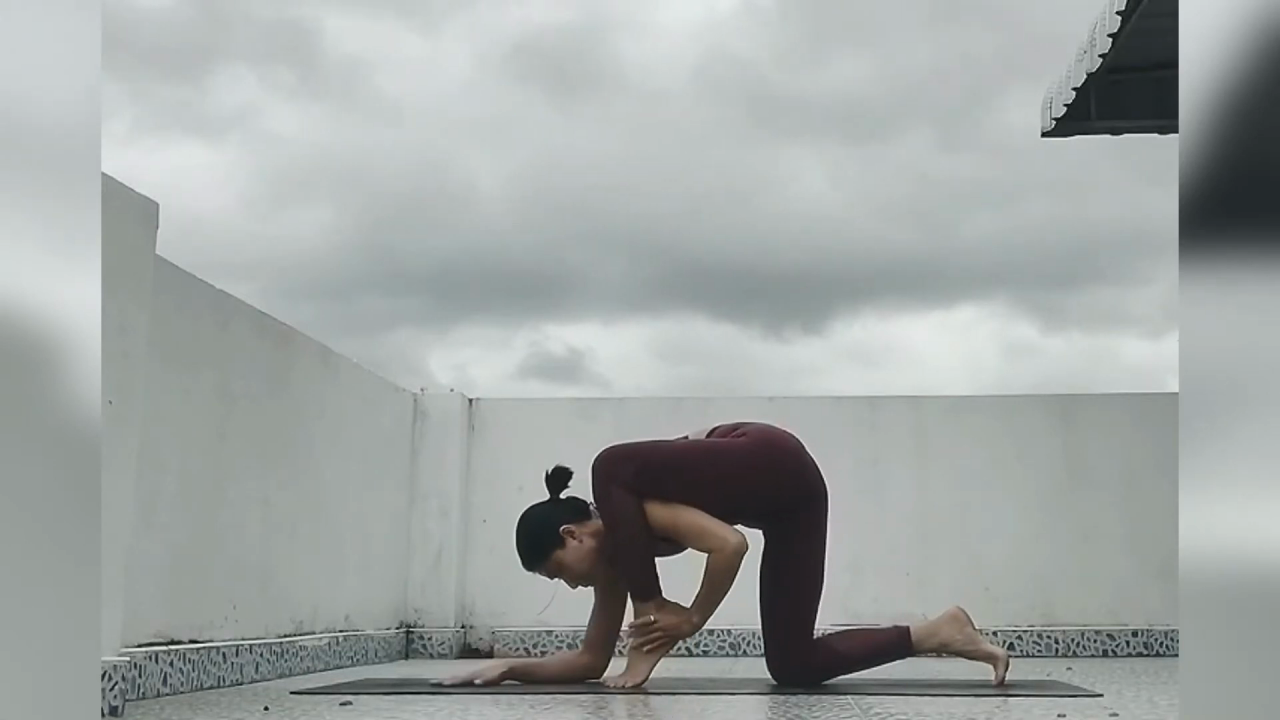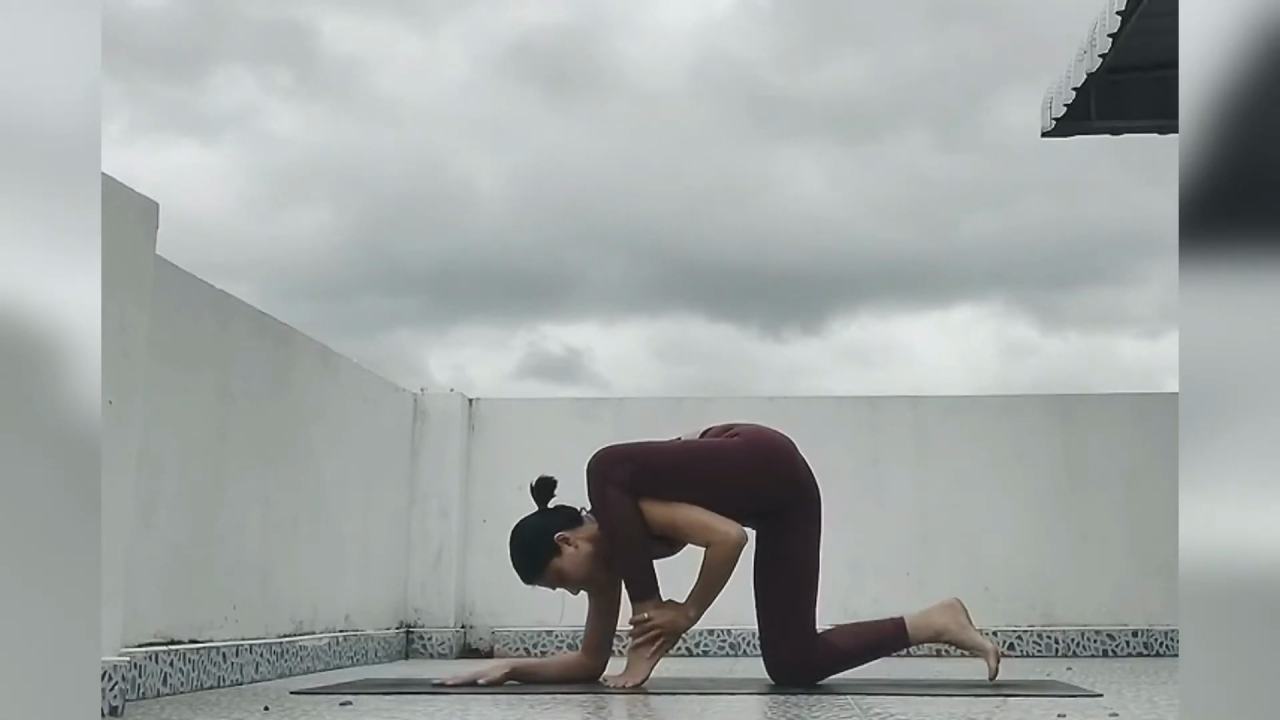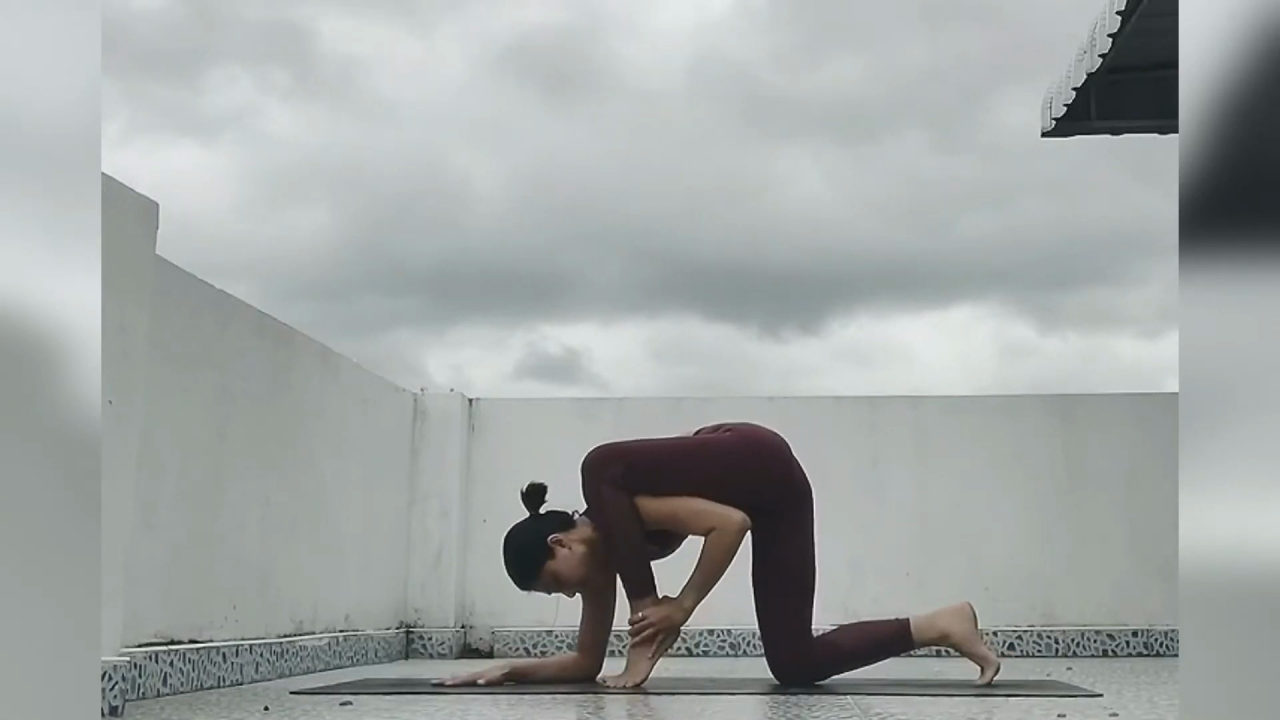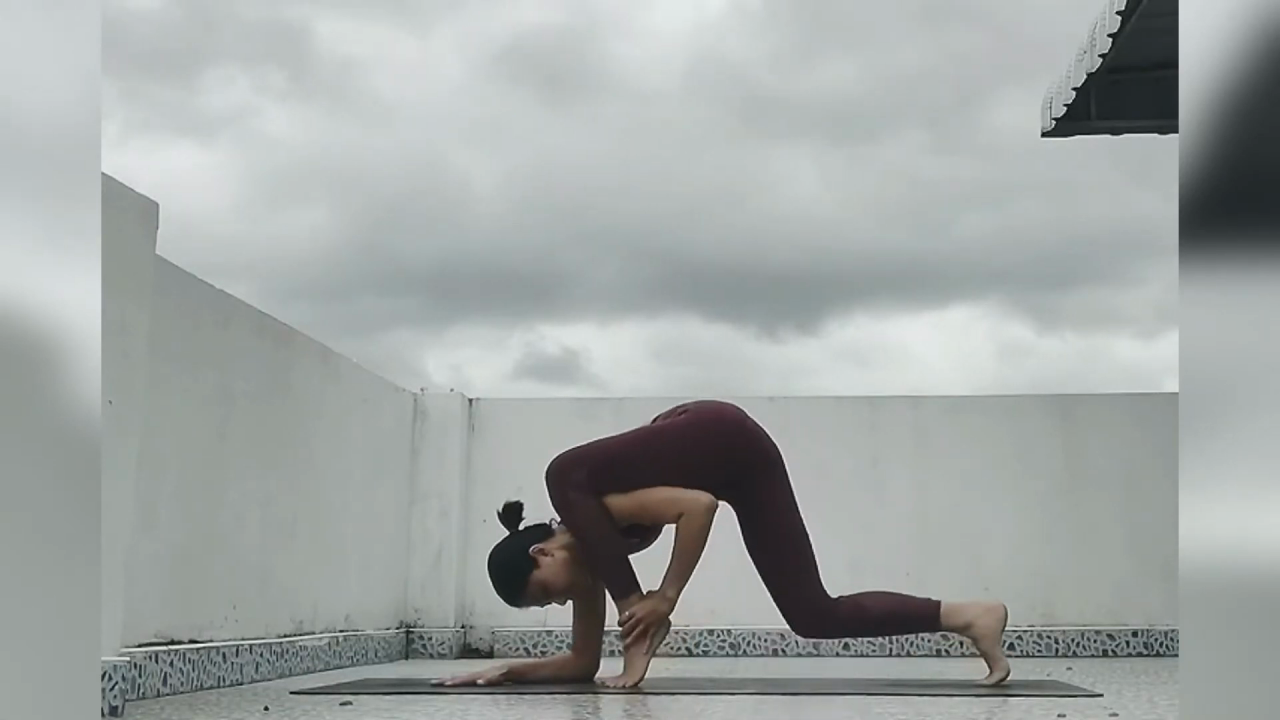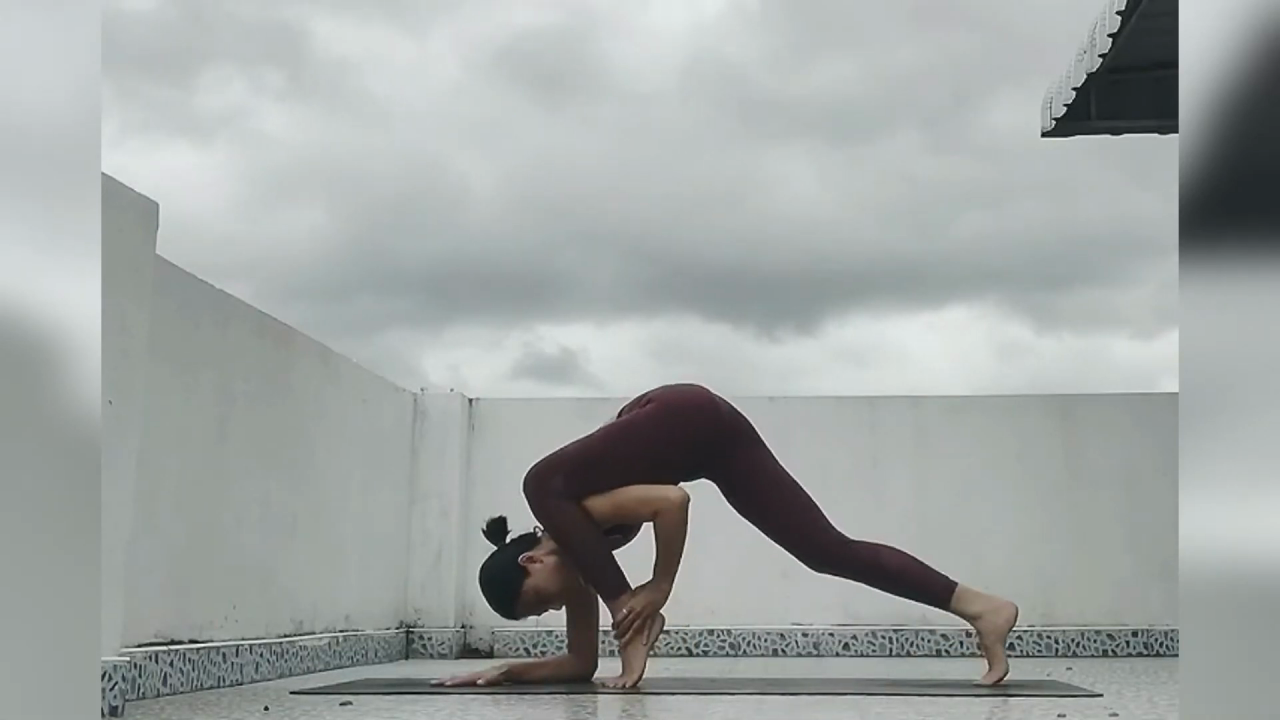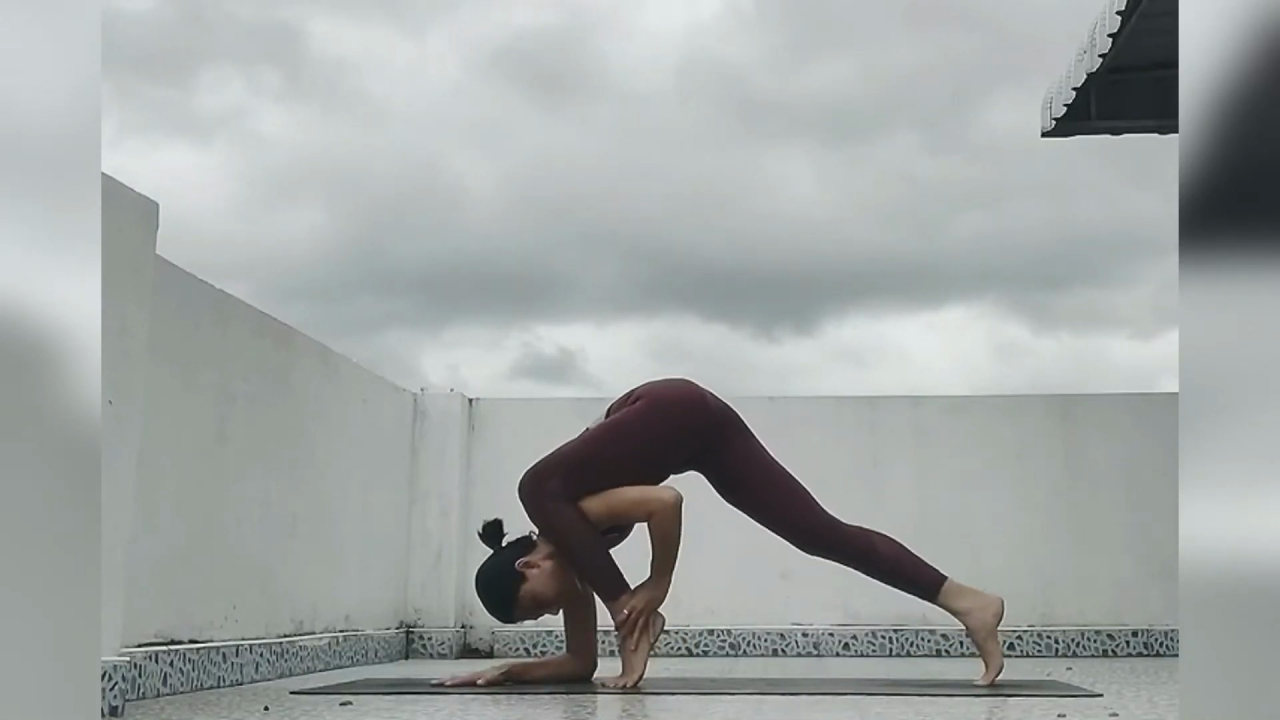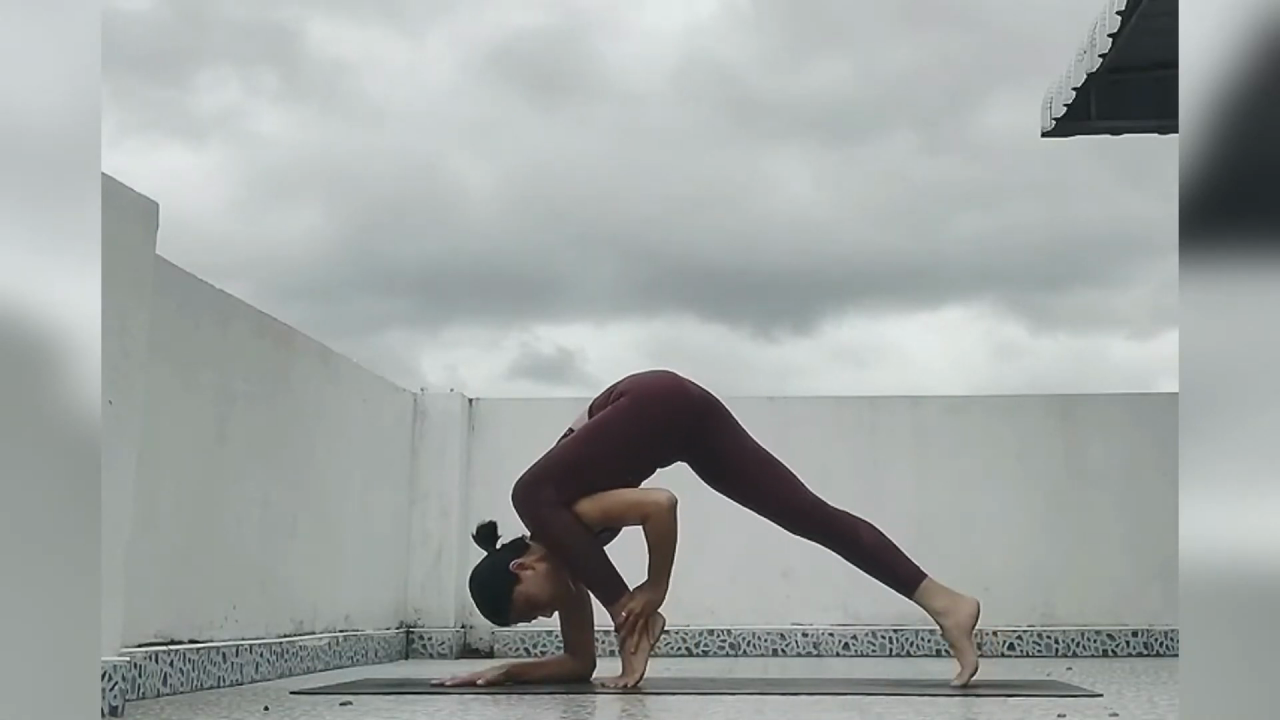
dt=0.4s
person 1, frame 1
left shoulder: (619, 496)
right shoulder: (613, 553)
left elbow: (730, 544)
right elbow: (590, 660)
left wrist: (692, 619)
right wrist: (509, 668)
left hip: (780, 466)
right hip: (788, 499)
left knee: (610, 467)
right knee: (795, 665)
right ankle: (941, 633)
person 1, frame 2
left shoulder: (616, 496)
right shoulder: (605, 553)
left elbow: (729, 537)
right elbow: (589, 662)
left wrist: (686, 614)
right wrist: (511, 668)
left hip: (772, 467)
right hip: (778, 498)
right knee: (794, 665)
right ankle: (935, 623)
person 1, frame 3
left shoulder: (607, 490)
right shoulder: (599, 555)
left elbow: (732, 524)
right elbow: (585, 662)
left wrist: (682, 606)
right wrist: (510, 670)
left hip: (765, 467)
right hip: (763, 496)
right knee: (796, 666)
right ankle: (940, 625)
person 1, frame 4
left shoulder: (572, 483)
right shoulder: (583, 550)
left elbow: (699, 506)
right elbow: (583, 662)
left wrist: (666, 598)
right wrist: (510, 670)
left hip: (730, 442)
right hip: (726, 462)
right knee: (814, 616)
right ankle: (967, 616)
person 1, frame 5
left shoulder: (550, 492)
right shoulder: (572, 550)
left elbow: (671, 502)
right elbow: (581, 663)
left wrist: (658, 592)
right wrist: (509, 671)
left hip: (697, 422)
right hip: (704, 442)
right knee: (827, 551)
right ankle: (978, 607)
person 1, frame 6
left shoulder: (546, 499)
right shoulder: (566, 550)
left elbow: (665, 503)
right elbow: (580, 663)
left wrist: (656, 590)
right wrist: (508, 671)
left hip: (685, 415)
right hip: (691, 430)
right knee: (821, 534)
right ankle: (968, 603)
person 1, frame 7
left shoulder: (538, 503)
right shoulder: (559, 550)
left elbow: (661, 504)
right elbow: (580, 661)
left wrist: (655, 590)
right wrist: (508, 670)
left hip: (668, 406)
right hip: (673, 420)
right knee: (810, 516)
right ankle: (944, 602)
